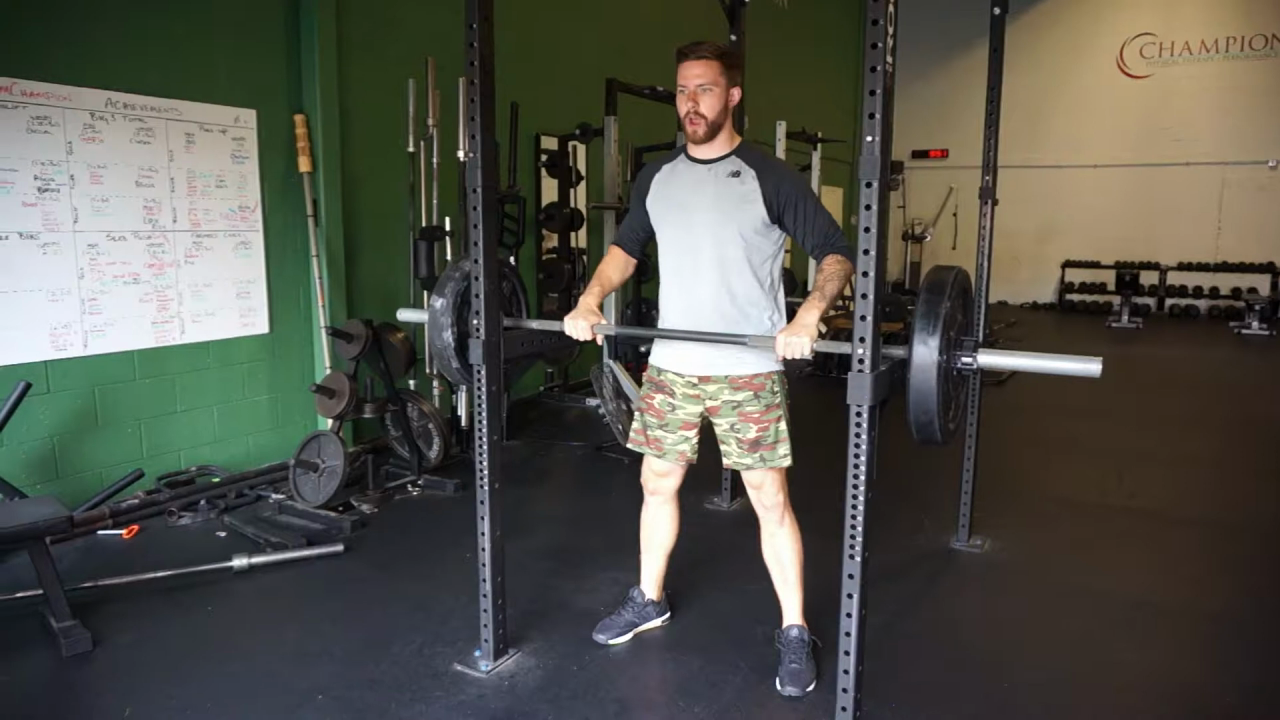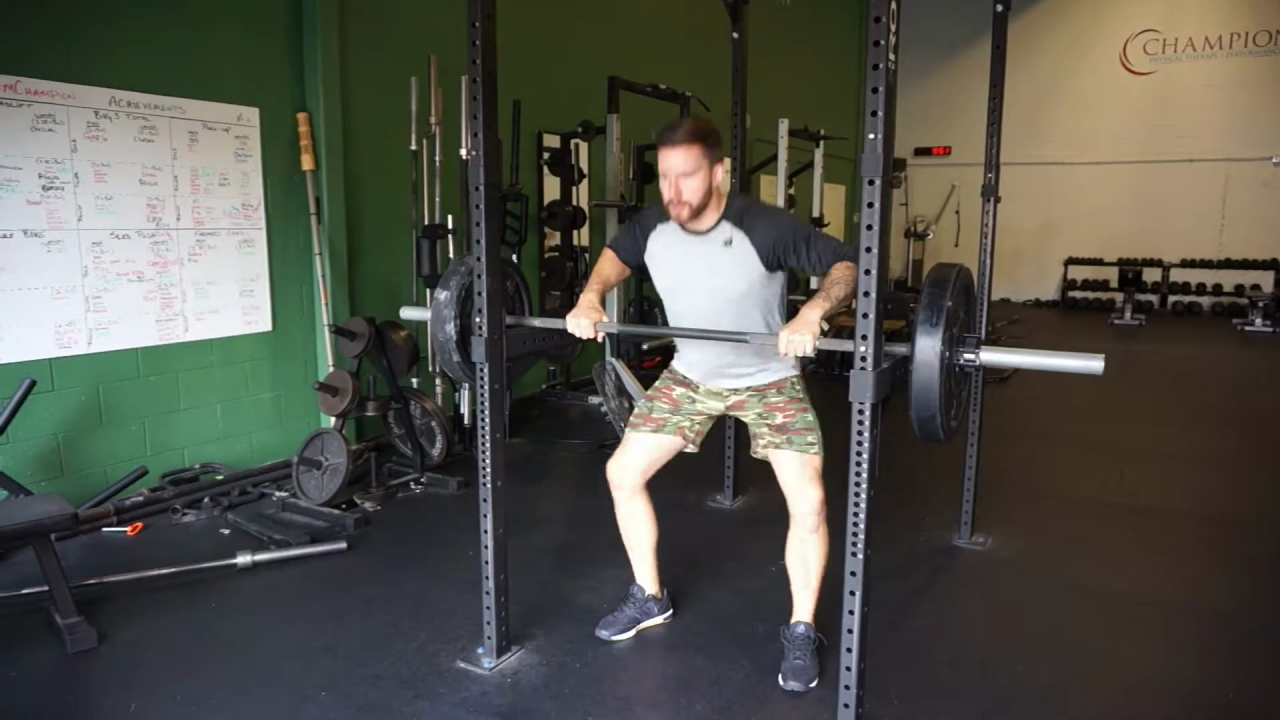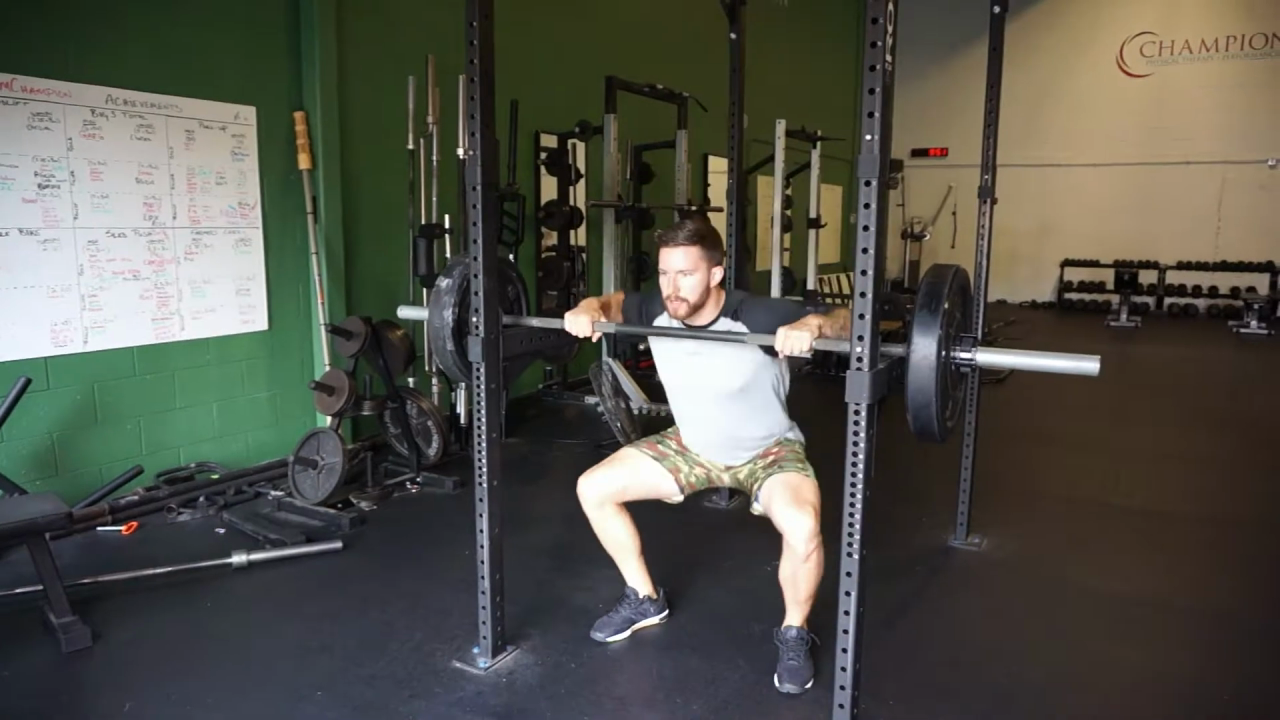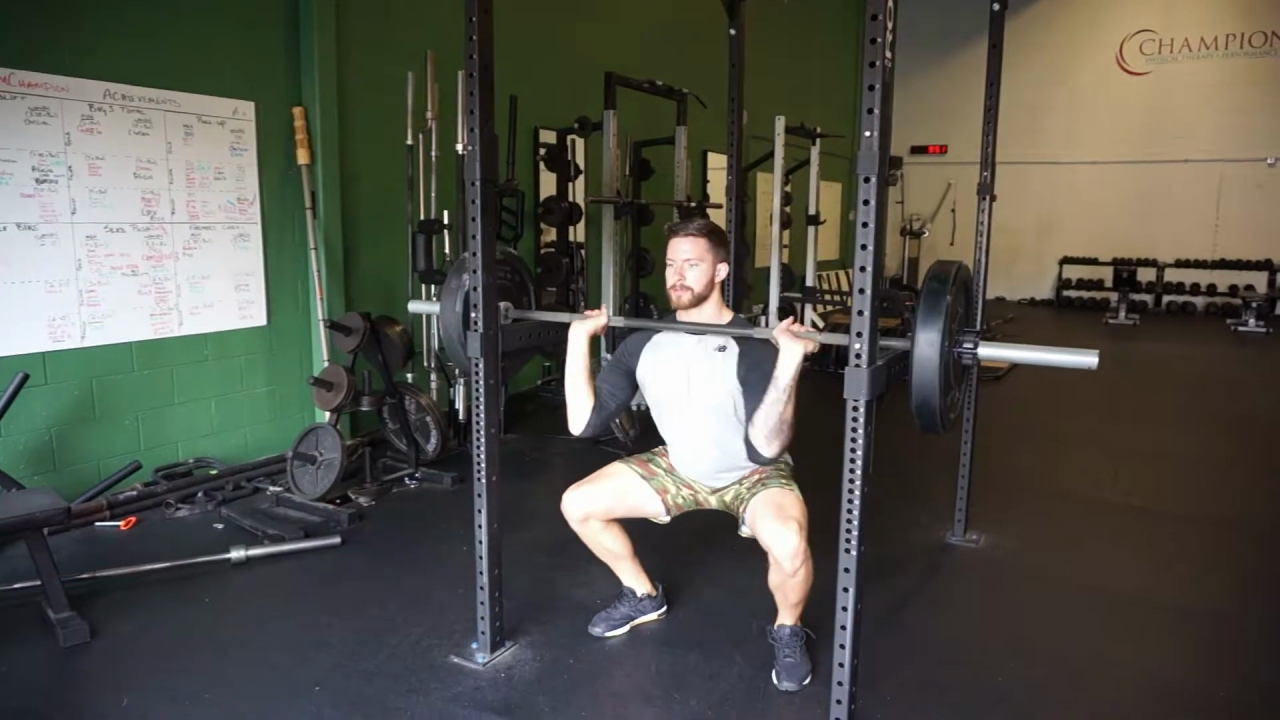
dt=0.5s
person 1, frame 1
left shoulder: (768, 176)
right shoulder: (657, 176)
left elbow: (835, 251)
right elbow: (627, 246)
left wrist: (807, 316)
right wrist: (590, 300)
left hip: (748, 369)
right hip: (671, 364)
left knee: (770, 500)
right knee: (658, 485)
left ankle: (794, 634)
right ankle: (650, 599)
person 1, frame 2
left shoulder: (763, 228)
right shoulder: (651, 227)
left elbow: (845, 262)
right elbow: (614, 254)
left wrist: (815, 312)
right wrist: (589, 297)
left hip: (768, 379)
right hip: (690, 376)
left knee: (807, 501)
right knee: (623, 472)
left ankle: (801, 633)
right ankle: (649, 598)
person 1, frame 3
left shoulder: (758, 318)
right shoulder: (657, 311)
left elbow: (845, 320)
right elbow: (621, 303)
left wrist: (811, 325)
right wrist: (592, 307)
left hip: (768, 450)
right hip: (692, 444)
left knee: (802, 527)
right knee: (593, 489)
left ankle: (793, 635)
right ankle: (645, 599)
person 1, frame 4
left shoulder: (752, 348)
right shoulder: (643, 344)
left elbow: (765, 448)
right elbow: (584, 423)
left wrist: (789, 361)
right wrist: (579, 338)
left hip: (751, 474)
right hip: (679, 466)
left knee: (787, 543)
right knee: (577, 505)
left ankle: (787, 631)
right ankle: (643, 596)
